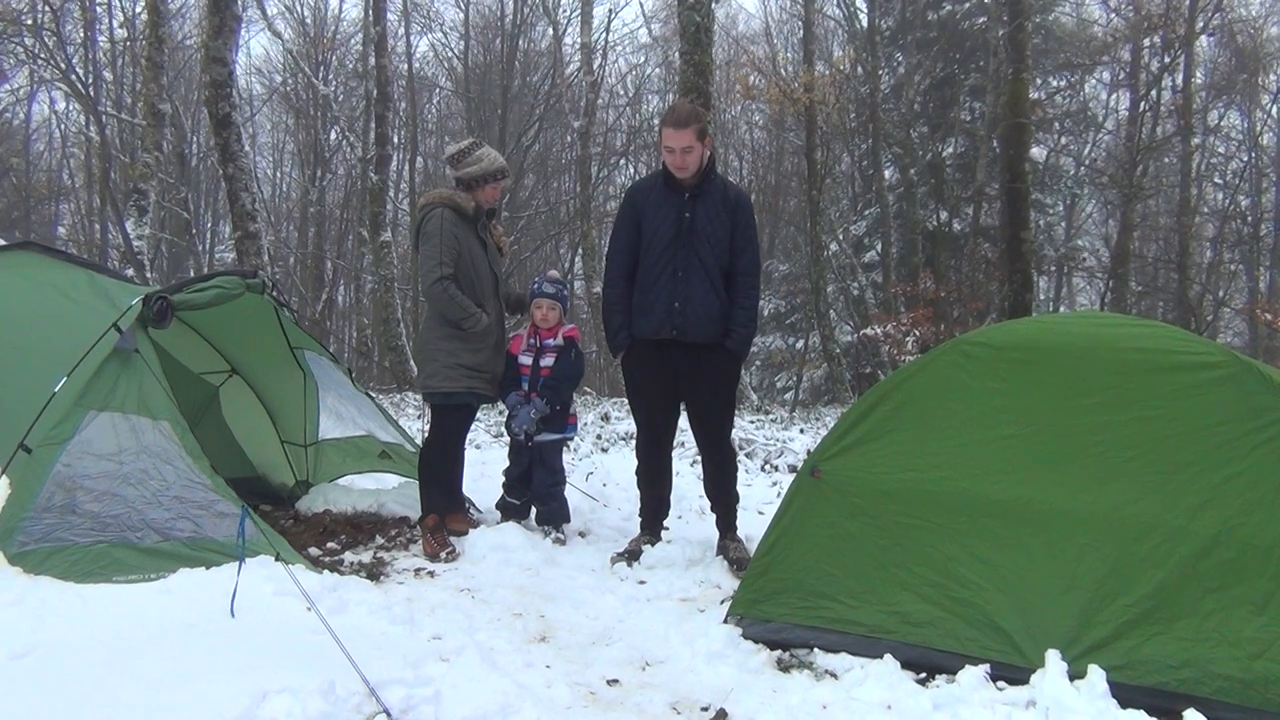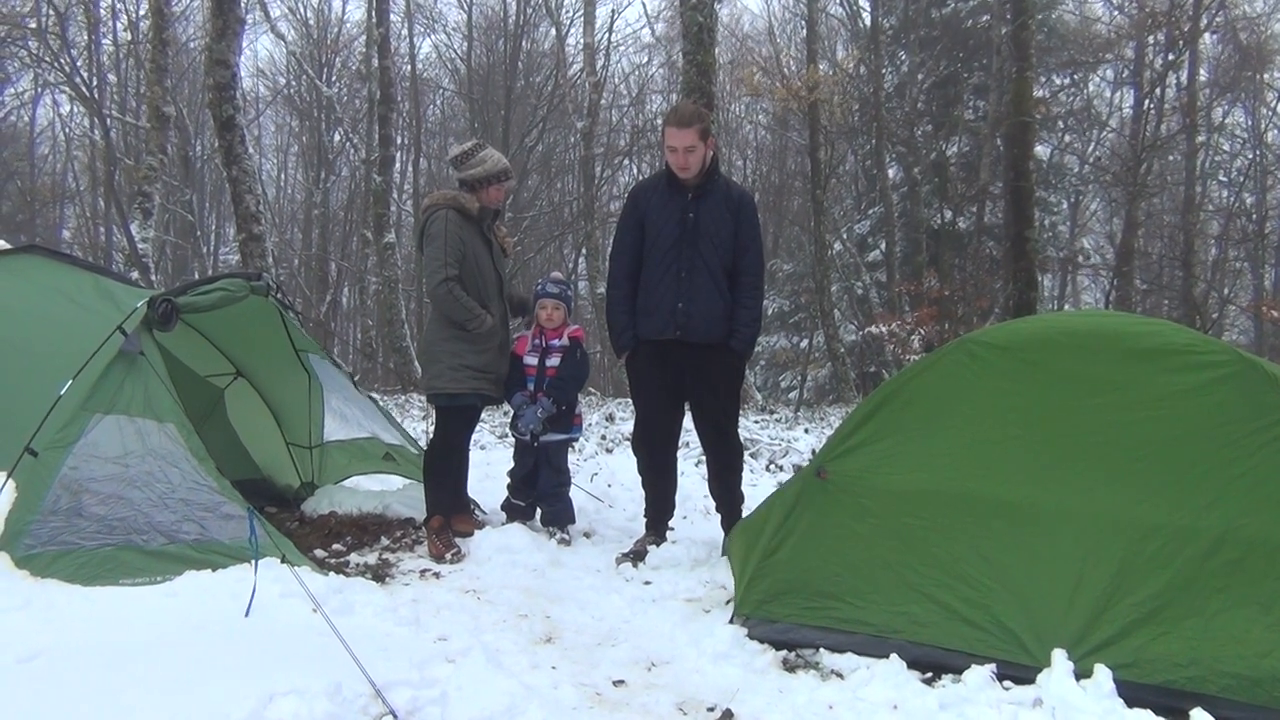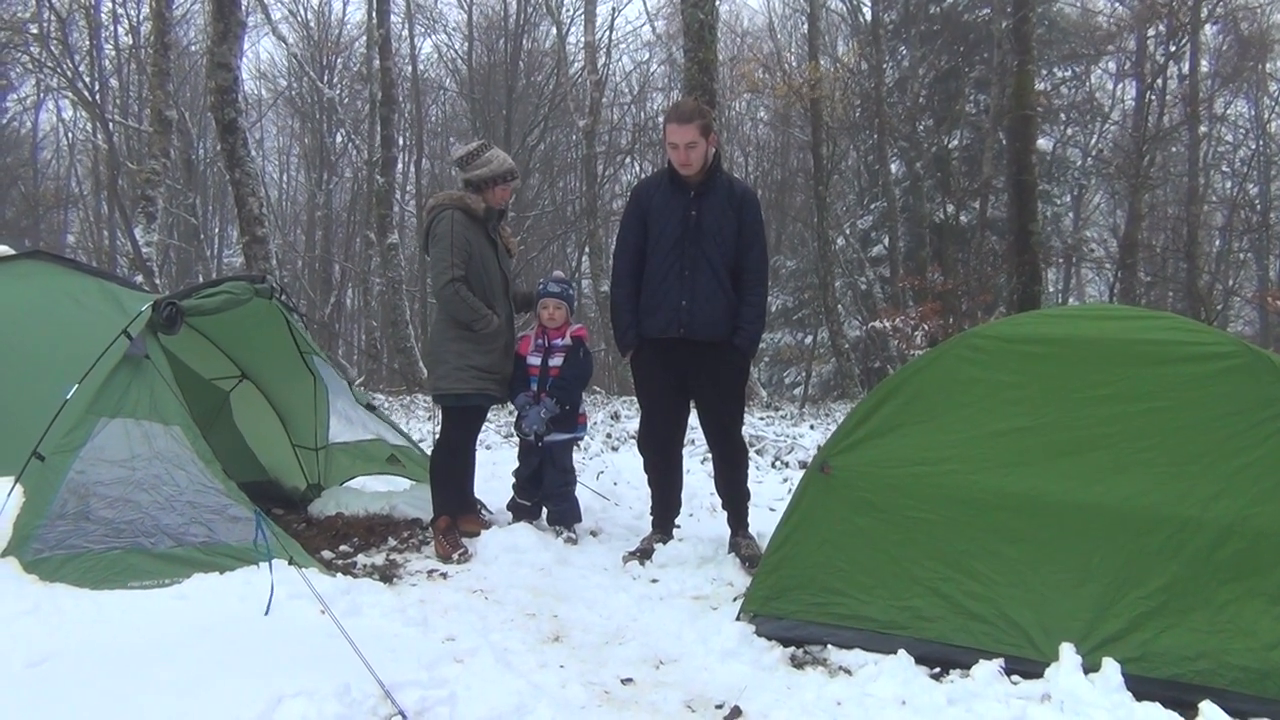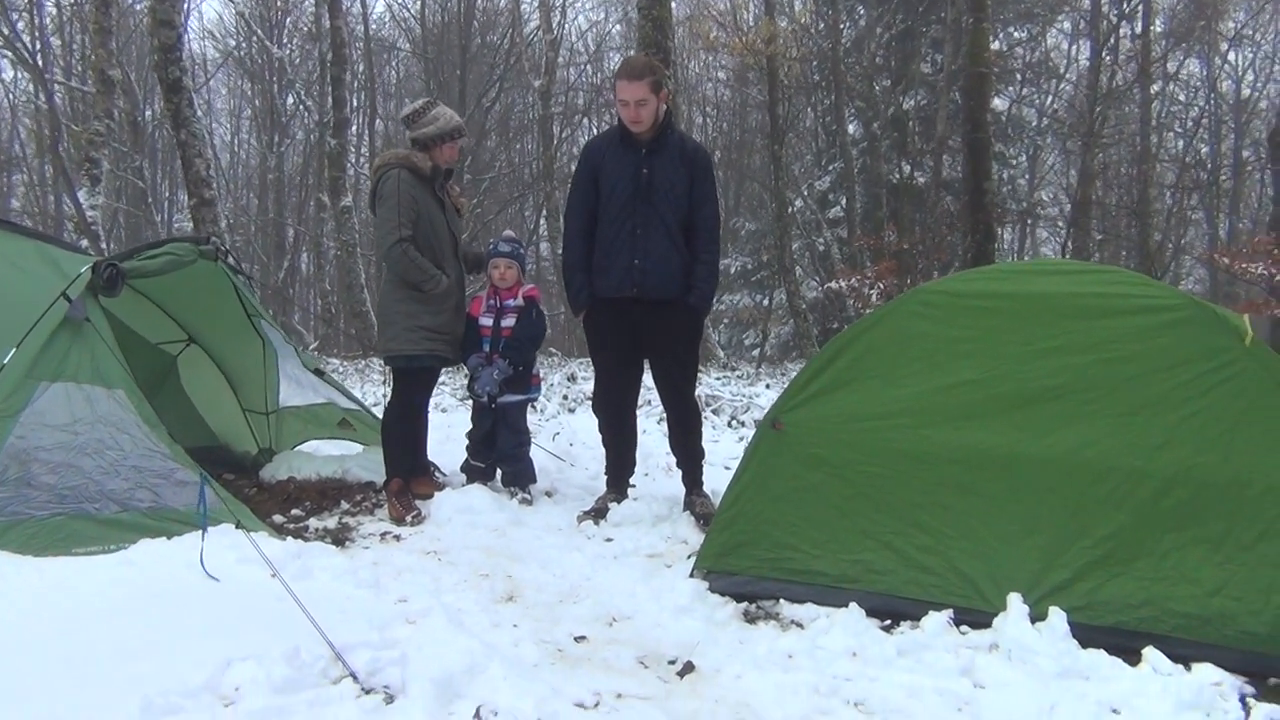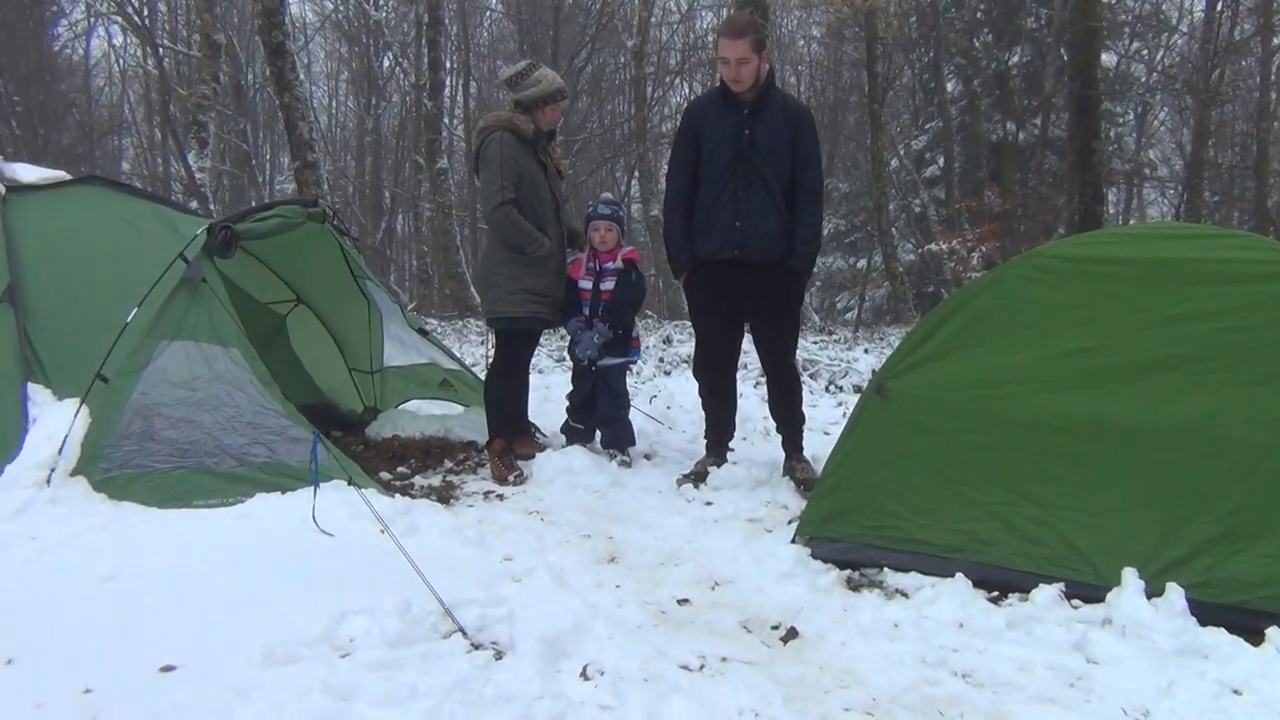
dt=1s
person 1, frame 1
left shoulder: (733, 200)
right shoulder: (641, 196)
left elbow: (746, 279)
right elbow: (617, 272)
left wrist: (737, 343)
right wrist: (619, 338)
left hip: (711, 347)
right hip: (649, 345)
left knee: (716, 444)
right knee: (652, 444)
left ankle: (728, 533)
right ankle: (650, 528)
person 1, frame 2
left shoulder: (736, 201)
right shoulder: (644, 197)
left elbow: (750, 278)
right elbow: (621, 273)
left wrist: (741, 344)
right wrist: (623, 339)
left hip: (714, 347)
right hip: (653, 347)
left knee: (721, 444)
right knee: (654, 444)
left ankle: (733, 531)
right ankle: (655, 529)
person 1, frame 3
left shoulder: (738, 197)
right shoulder: (647, 195)
left elbow: (754, 275)
right elbow: (625, 270)
left wrist: (746, 340)
right wrist: (627, 337)
left hip: (718, 345)
right hip: (657, 344)
left knee: (726, 442)
right knee: (659, 443)
left ankle: (739, 529)
right ankle: (661, 526)
person 1, frame 4
left shoulder: (690, 155)
right shoulder: (598, 152)
left elbow: (706, 233)
right elbow: (577, 229)
left wrist: (700, 298)
right wrist: (580, 296)
left hip: (672, 303)
right hip: (610, 303)
left knee: (680, 400)
right knee: (613, 402)
left ankle: (694, 487)
right ankle: (616, 485)
person 1, frame 5
left shoulder: (793, 116)
right shoulder: (700, 113)
left elbow: (809, 194)
right elbow: (678, 191)
left wrist: (801, 261)
right wrist: (680, 259)
left hip: (773, 267)
right hip: (711, 266)
left knee: (780, 365)
right knee: (713, 366)
left ankle: (795, 452)
right ankle: (715, 449)
person 2, frame 1
left shoulder: (479, 224)
right shoulder: (441, 219)
right elbow: (436, 286)
left wrist: (526, 304)
right wrist: (478, 321)
left hip: (473, 353)
right hip: (449, 353)
left knee: (457, 434)
right knee: (443, 434)
left ankle: (453, 509)
right ankle: (433, 523)
person 2, frame 2
left shoulder: (484, 225)
right shoulder: (446, 220)
right elbow: (441, 287)
right wrist: (485, 323)
left hip: (478, 356)
right hip: (454, 355)
left knee: (462, 436)
right knee: (448, 436)
left ankle: (458, 509)
right ankle: (438, 524)
person 2, frame 3
left shoulder: (489, 225)
right shoulder: (452, 220)
right elbow: (447, 287)
left wrist: (536, 300)
right wrist: (490, 323)
left hip: (484, 355)
right hip: (460, 356)
left knee: (468, 436)
right knee: (455, 437)
left ankle: (464, 509)
right ankle: (444, 524)
person 2, frame 4
left shoulder: (437, 184)
right shoulder: (398, 180)
right elbow: (394, 248)
left wrist: (486, 260)
right wrist: (439, 283)
left hip: (435, 315)
right hip: (410, 316)
left knee: (420, 397)
right knee: (407, 397)
left ankle: (418, 472)
right ankle: (397, 486)
person 2, frame 5
left shoulder: (539, 146)
right shoulder: (501, 142)
right elbow: (498, 210)
left wrist: (578, 238)
right wrist: (542, 247)
left hip: (536, 278)
right hip: (511, 279)
left knee: (522, 358)
right knee: (509, 359)
left ankle: (519, 433)
right ankle: (499, 446)
person 3, frame 1
left shoulder: (568, 344)
right shoulder: (520, 342)
left elbow: (562, 383)
right elbow: (508, 378)
left wrist: (535, 408)
right wrist: (517, 405)
left hip: (553, 422)
right hip: (520, 422)
left knee: (548, 474)
right knee: (518, 470)
left ankle: (552, 522)
right ankle: (511, 514)
person 3, frame 2
left shoulder: (573, 344)
right shoulder: (524, 343)
left elbow: (568, 383)
right elbow: (512, 379)
left wrist: (541, 409)
right wrist: (522, 404)
left hip: (558, 422)
right hip: (525, 423)
left knee: (553, 475)
right knee: (523, 471)
left ankle: (557, 523)
right ankle: (516, 515)
person 3, frame 3
left shoulder: (576, 344)
right shoulder: (527, 342)
left elbow: (571, 383)
right elbow: (516, 379)
left wrist: (545, 409)
right wrist: (526, 405)
left hip: (562, 422)
right hip: (529, 423)
left knee: (558, 474)
right knee: (527, 471)
left ankle: (563, 522)
right ankle: (522, 515)
person 3, frame 4
left shoulder: (528, 304)
right shoulder: (480, 303)
left elbow: (525, 343)
right elbow: (469, 341)
left wrist: (498, 370)
right wrist: (478, 366)
left hip: (515, 383)
right hip: (483, 385)
left knee: (512, 436)
right knee: (481, 433)
left ankle: (518, 483)
right ankle: (477, 477)
person 3, frame 5
left shoulder: (627, 267)
right shoulder: (579, 266)
left elbow: (624, 307)
right elbow: (568, 304)
left wrist: (599, 334)
right wrist: (578, 330)
left hip: (615, 346)
right hip: (582, 347)
left knee: (612, 399)
right knee: (581, 395)
left ankle: (617, 446)
right ankle: (576, 439)
